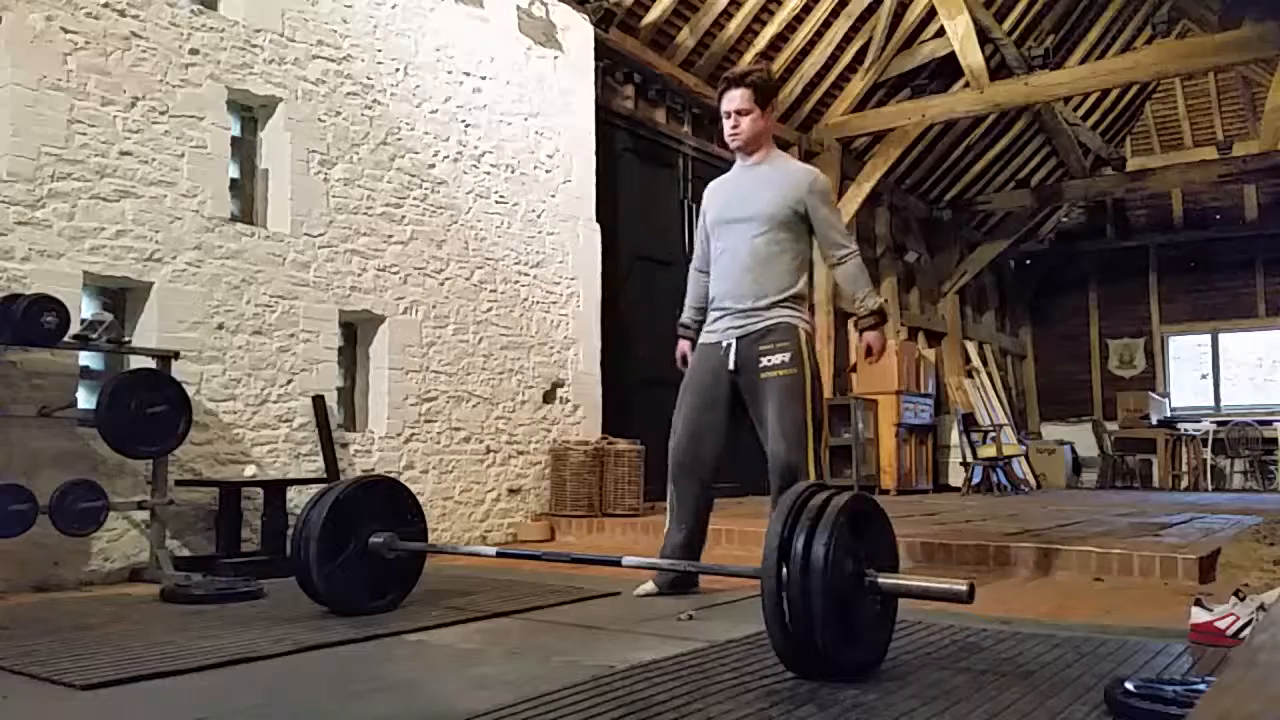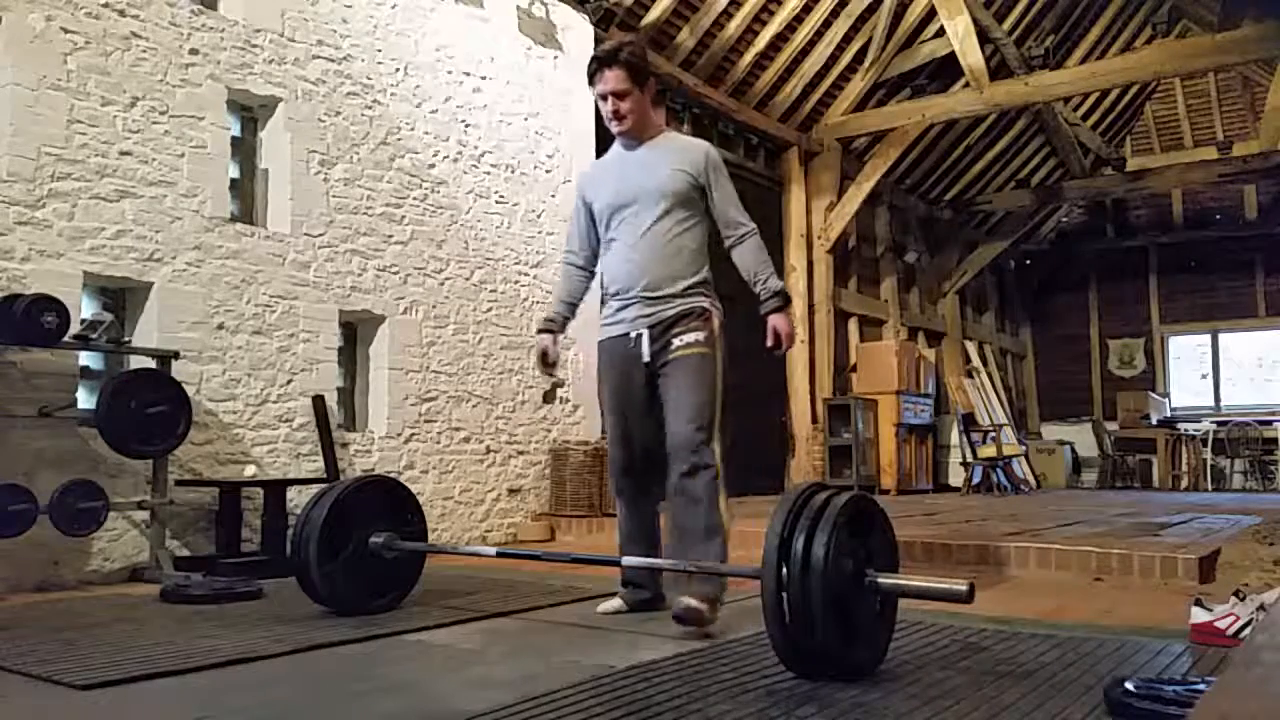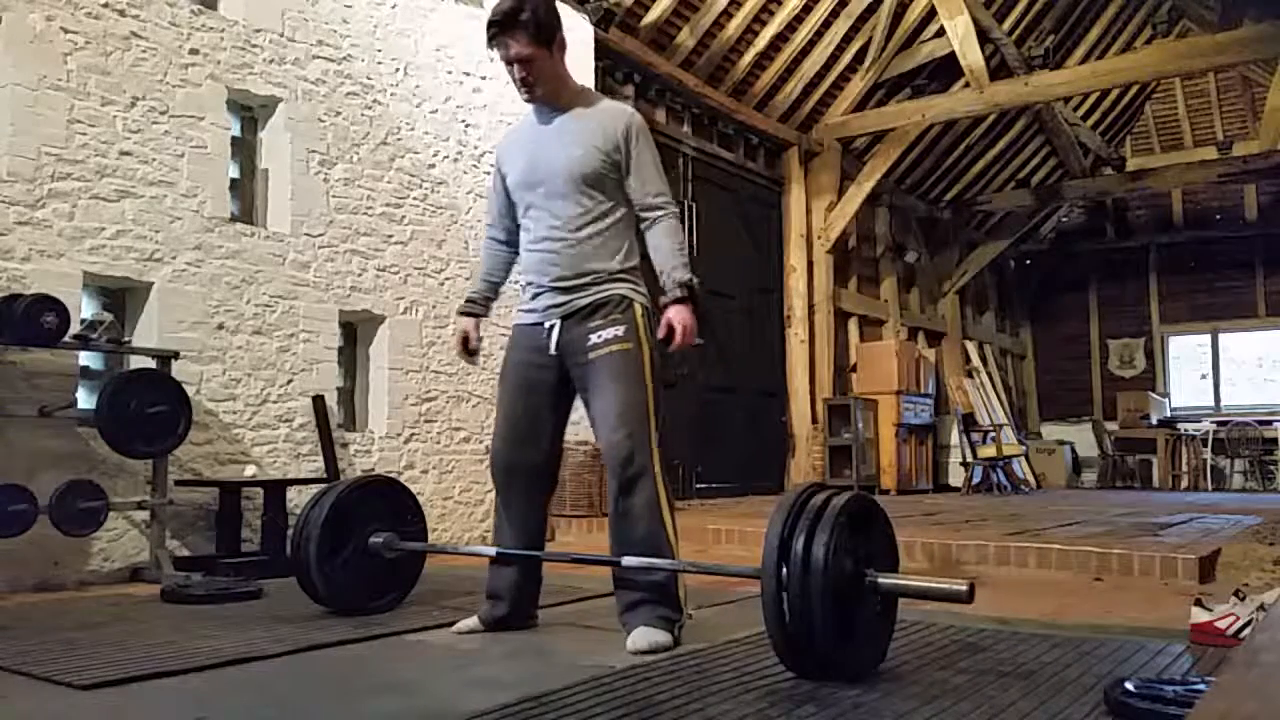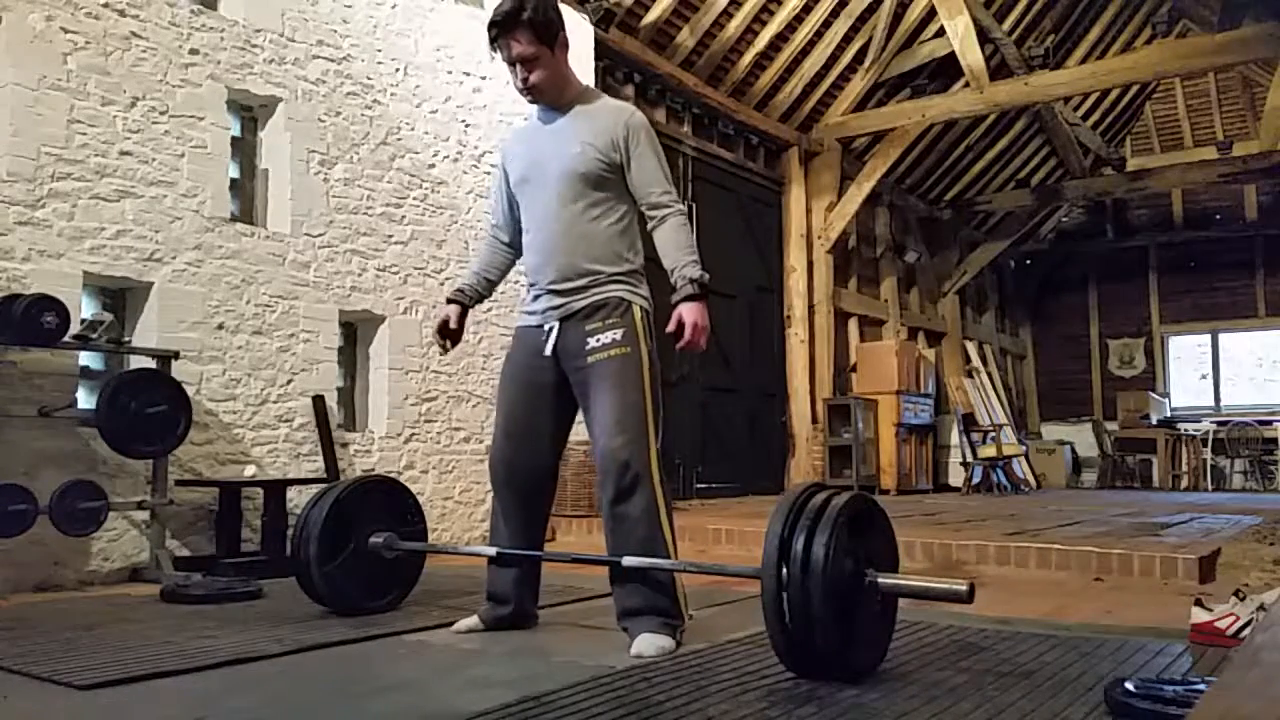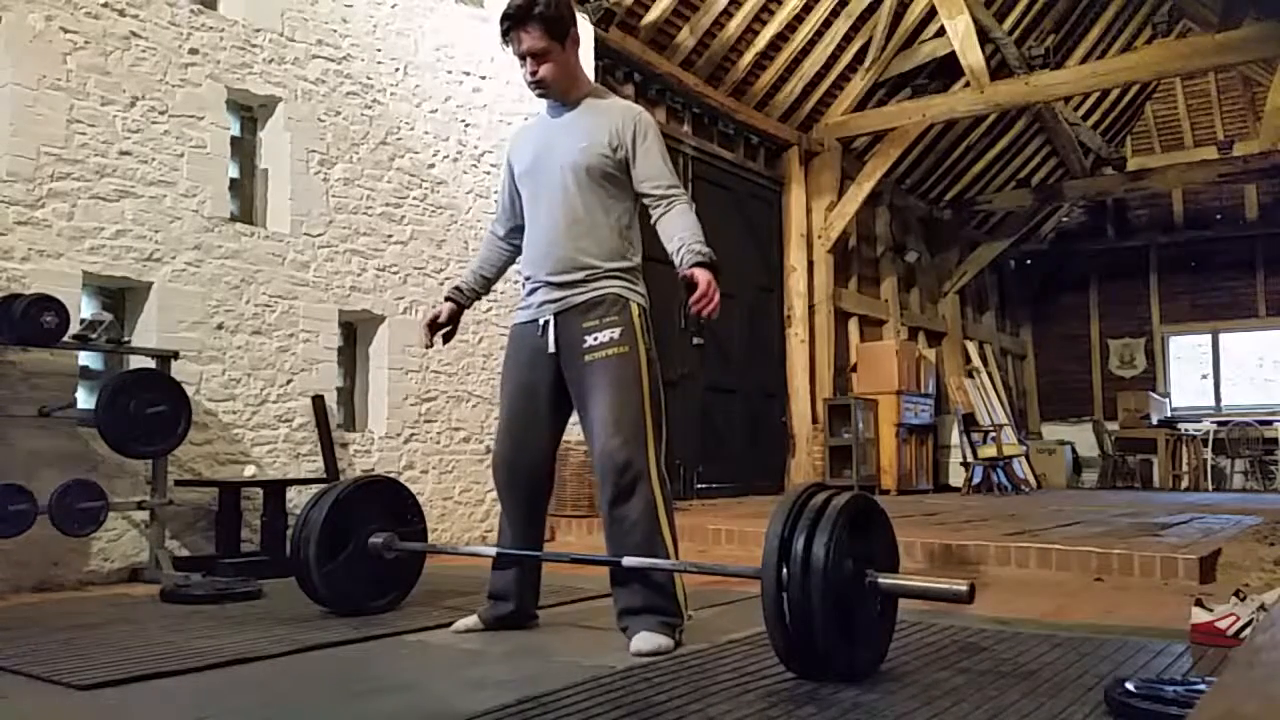
dt=1s
person 1, frame 1
left shoulder: (803, 180)
right shoulder: (715, 191)
left elbow: (842, 253)
left wrist: (869, 316)
right wrist: (687, 329)
left hip: (777, 334)
right hip: (716, 339)
left knee: (788, 459)
right knee: (687, 454)
right ankle: (678, 567)
person 1, frame 2
left shoulder: (696, 155)
right shoulder: (594, 177)
left elbow: (740, 233)
right elbow: (578, 261)
left wrist: (774, 299)
right wrist: (552, 324)
left hip: (686, 322)
right hip: (620, 334)
left knee: (689, 446)
right knee: (629, 465)
left ankle: (698, 584)
right ankle: (642, 583)
person 1, frame 3
left shoulder: (617, 122)
right shoulder: (511, 144)
left elbow: (658, 212)
right elbow: (500, 237)
left wrist: (679, 293)
right wrist: (473, 306)
left hip: (608, 311)
right hip: (534, 323)
left knee: (627, 454)
right knee: (516, 463)
left ankle: (652, 609)
right ankle: (509, 601)
person 1, frame 4
left shoulder: (620, 122)
right shoulder: (517, 144)
left elbow: (665, 211)
right elbow: (503, 235)
left wrist: (690, 290)
right wrist: (462, 297)
left hip: (610, 313)
right hip: (537, 323)
left knee: (624, 459)
right knee: (513, 464)
left ankle: (652, 614)
right ankle: (510, 601)
person 1, frame 5
left shoulder: (625, 120)
right shoulder: (525, 139)
left elbow: (667, 202)
right elbow: (505, 232)
left wrist: (697, 261)
right wrist: (459, 296)
left hip: (605, 309)
right hip: (533, 318)
left knee: (623, 458)
right knee: (517, 464)
left ankle: (652, 613)
right ankle: (511, 599)
